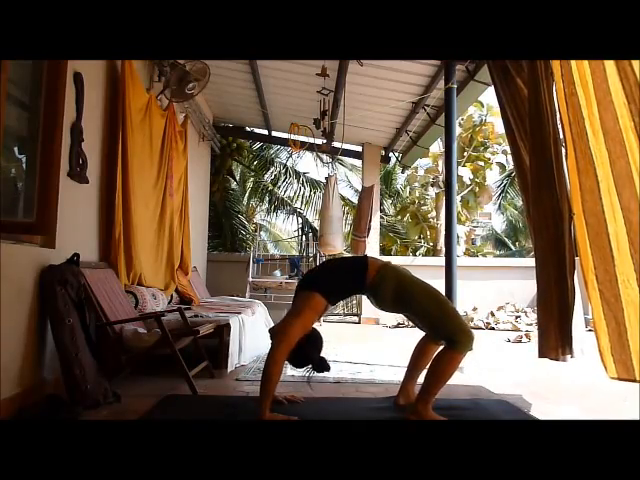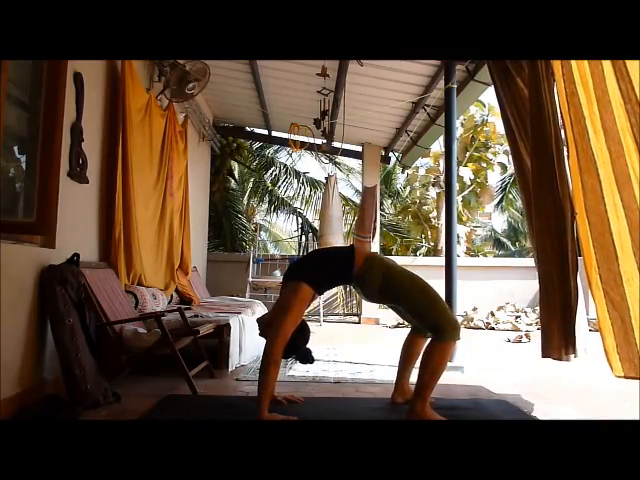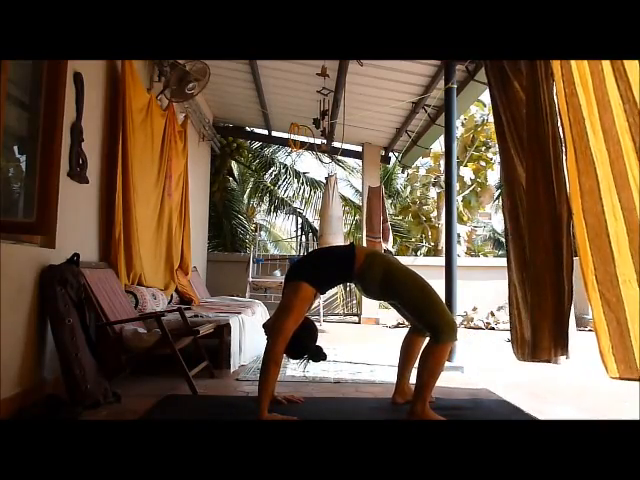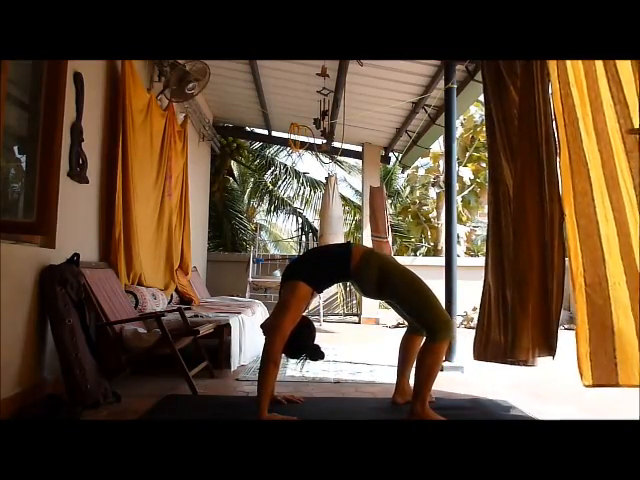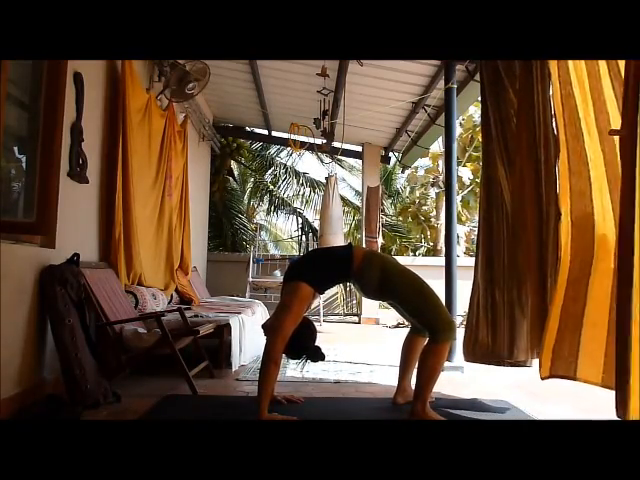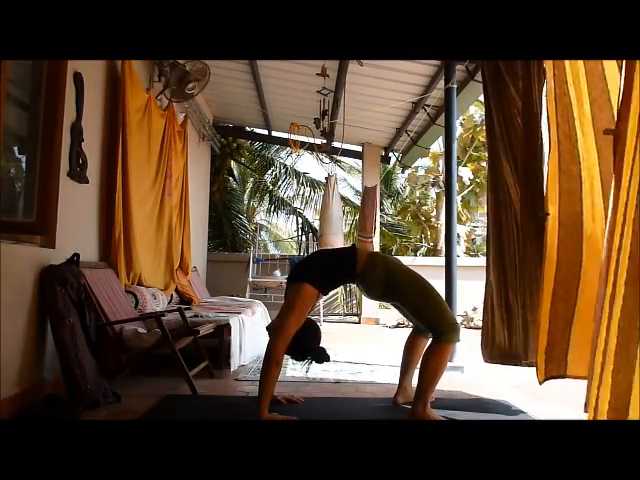
dt=0.5s
person 1, frame 1
left shoulder: (303, 316)
right shoulder: (301, 315)
left elbow: (274, 359)
right elbow: (276, 357)
left wrist: (265, 414)
right wrist: (268, 405)
left hip: (385, 281)
right hip: (382, 281)
person 1, frame 2
left shoulder: (290, 306)
right shoulder: (289, 303)
left elbow: (272, 355)
right elbow: (273, 355)
left wrist: (263, 414)
right wrist: (267, 404)
right hip: (370, 271)
person 1, frame 3
left shoulder: (294, 303)
right shoulder: (293, 302)
left elbow: (273, 355)
right elbow: (274, 353)
left wrist: (263, 414)
right wrist: (267, 405)
left hip: (375, 271)
right hip: (372, 271)
person 1, frame 4
left shoulder: (291, 303)
right shoulder: (292, 300)
left elbow: (271, 356)
right elbow: (272, 353)
left wrist: (263, 414)
right wrist: (267, 404)
right hip: (368, 270)
person 1, frame 5
left shoulder: (292, 304)
right shoulder: (292, 302)
left elbow: (272, 356)
right elbow: (273, 354)
left wrist: (263, 413)
right wrist: (266, 404)
right hip: (370, 271)
person 1, frame 6
left shoulder: (297, 304)
left elbow: (274, 356)
right elbow: (275, 353)
left wrist: (263, 414)
right wrist: (267, 404)
right hip: (373, 272)
